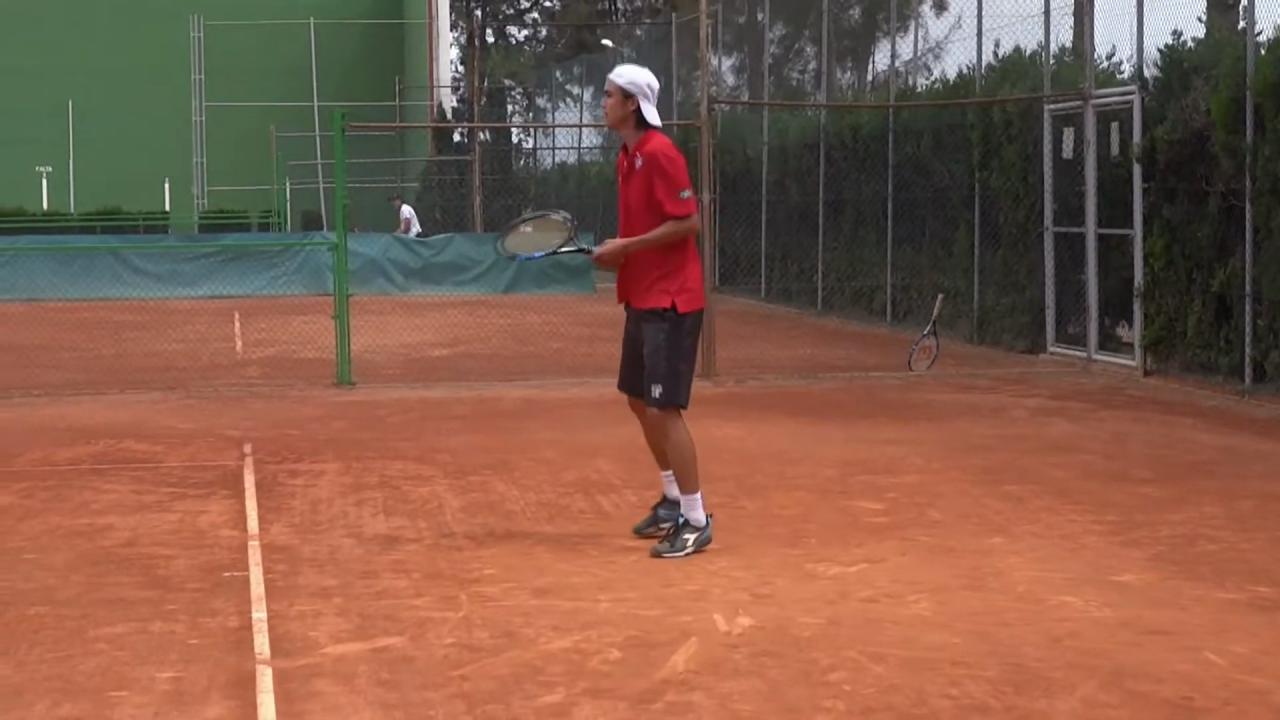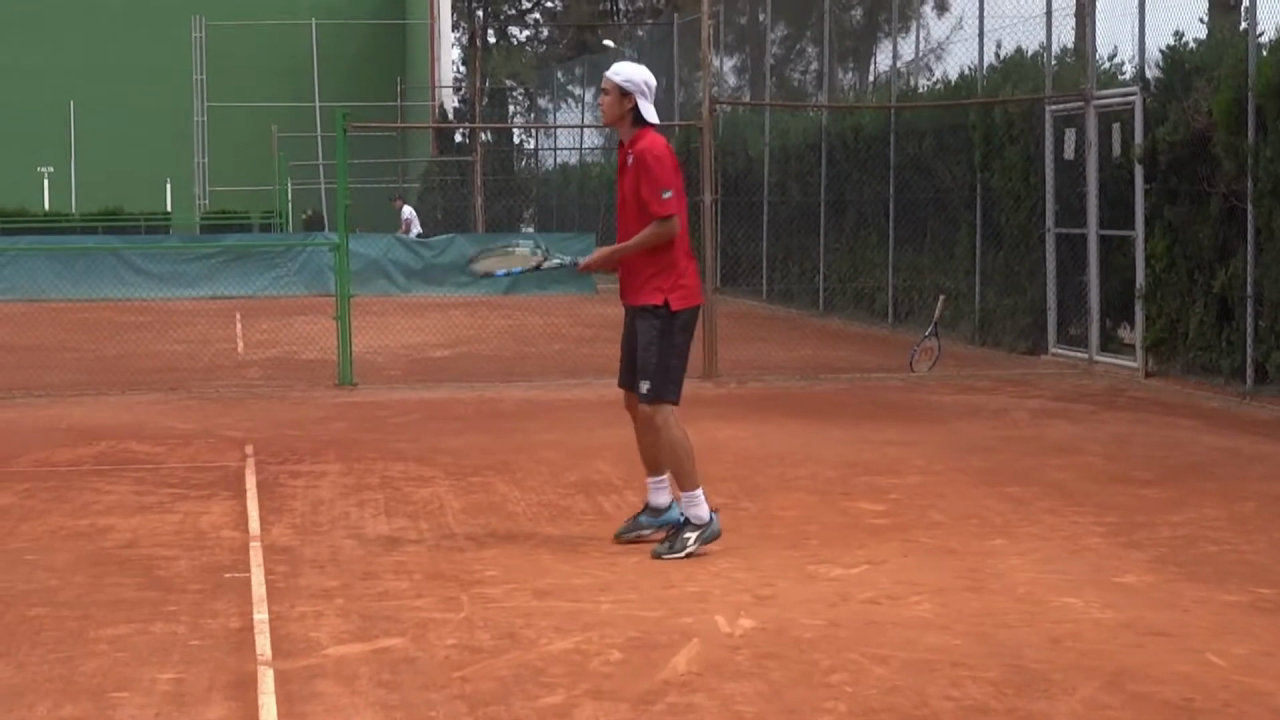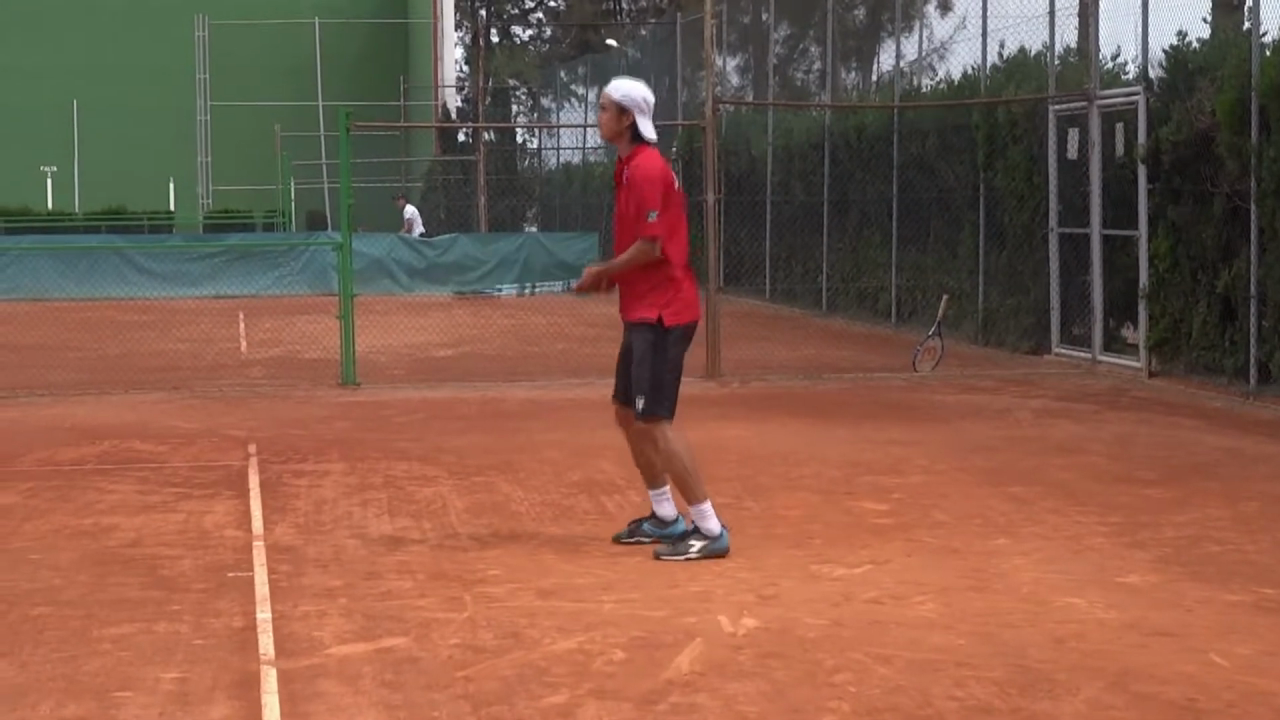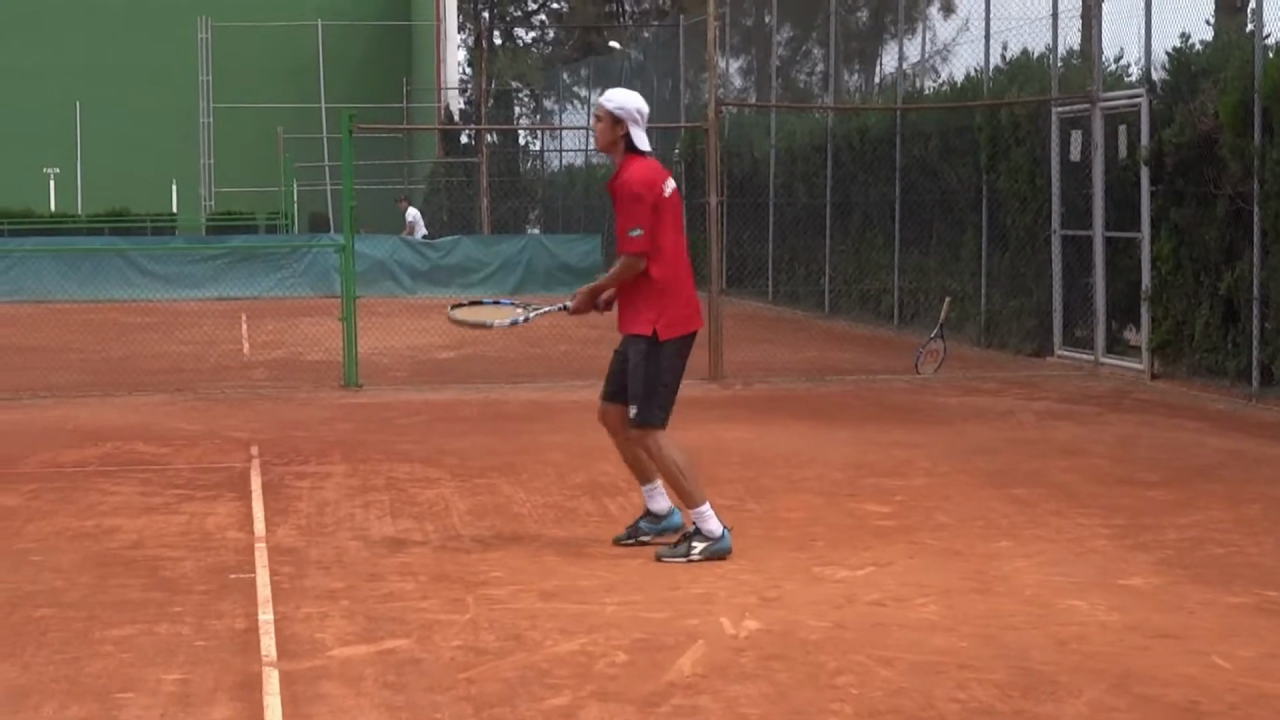
dt=0.1s
person 1, frame 1
left shoulder: (660, 153)
right shoulder: (625, 158)
left elbow: (688, 224)
left wrist: (627, 245)
right wrist: (612, 249)
left hip: (672, 301)
right hip: (641, 299)
left knee: (661, 409)
right knee: (639, 403)
left ankle: (695, 520)
right ankle: (675, 497)
person 1, frame 2
left shoulder: (650, 151)
right shoulder: (633, 150)
left elbow: (668, 226)
left wrist: (609, 255)
right wrist: (613, 255)
left hip: (665, 298)
right hip: (644, 296)
left knee: (656, 407)
right knee: (634, 402)
left ankle: (701, 517)
right ankle: (661, 506)
person 1, frame 3
left shoulder: (644, 170)
right shoulder: (633, 166)
left elbow: (652, 248)
left wrist: (600, 274)
right wrist: (610, 275)
left hip: (662, 313)
right hip: (644, 311)
left knee: (653, 424)
right knee: (627, 416)
left ankle: (709, 529)
right ankle: (665, 517)
person 1, frame 4
left shoulder: (633, 182)
right shoulder: (648, 172)
left elbow: (635, 261)
left wrist: (592, 291)
right wrist: (614, 292)
left hip: (658, 321)
right hip: (648, 317)
left knee: (647, 430)
right knee: (612, 412)
left ankle: (711, 531)
right ankle: (660, 510)
